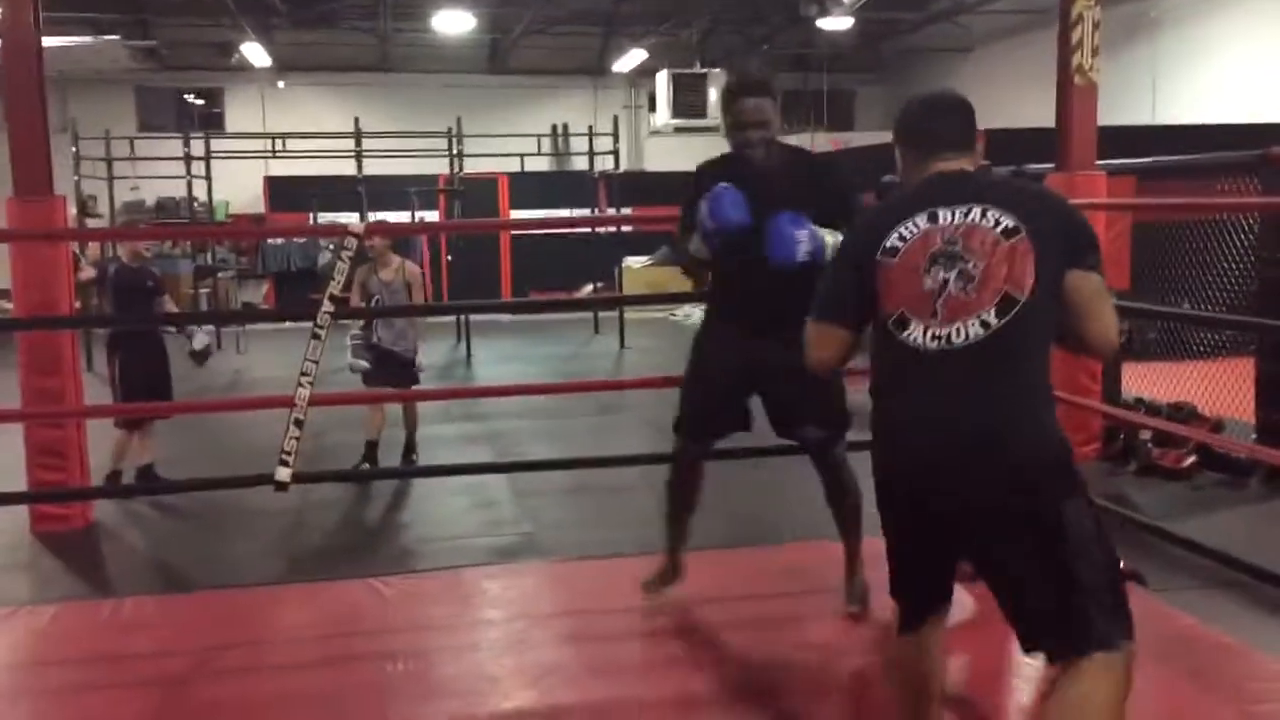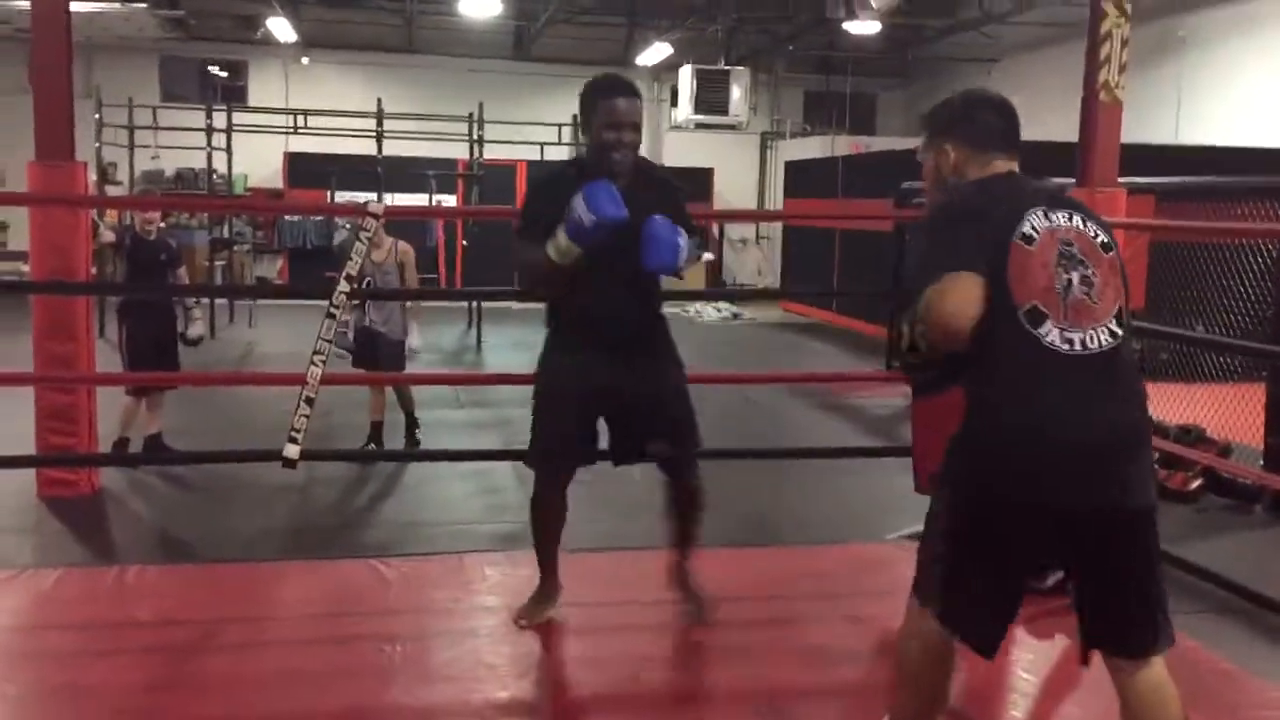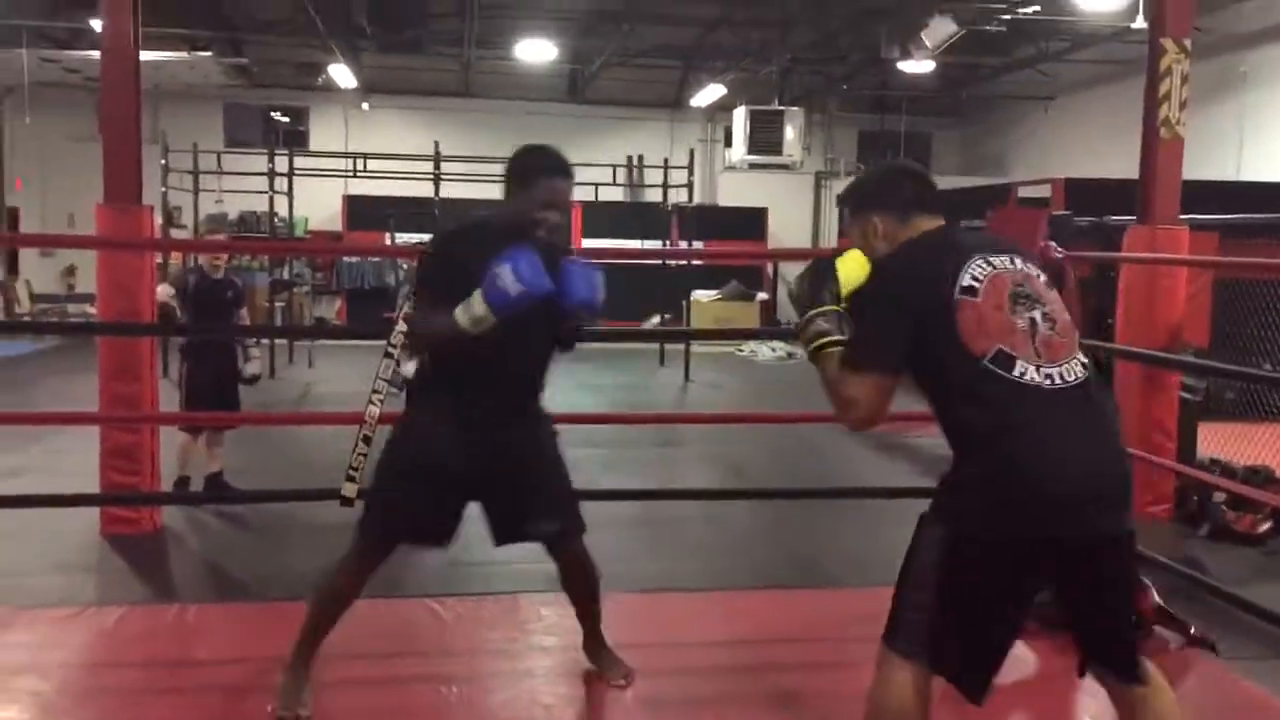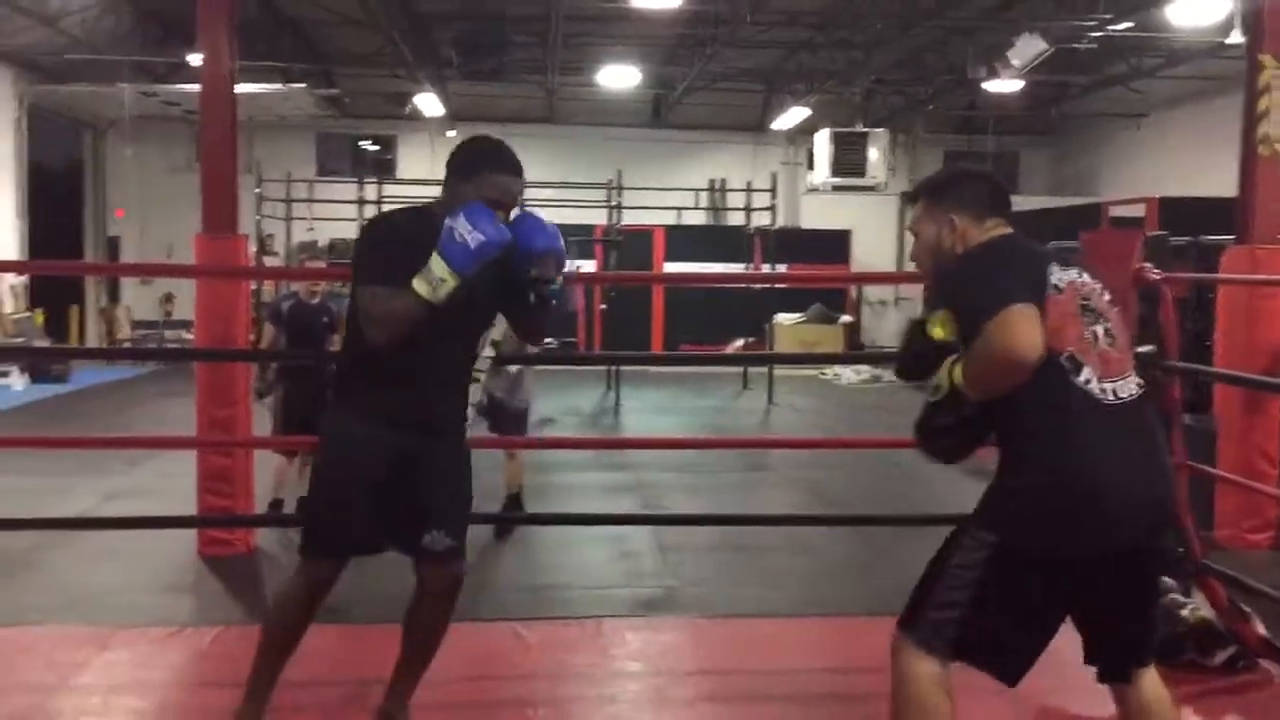
dt=0.4s
person 1, frame 1
left shoulder: (876, 227)
right shoulder: (1043, 208)
left elbow: (823, 354)
right elbow: (1100, 335)
left hip: (909, 452)
right hip: (1020, 450)
left knee: (919, 614)
right knee: (1099, 649)
person 1, frame 2
left shoulder: (962, 210)
right shoulder: (1083, 217)
left elbow: (954, 316)
left wrist: (920, 329)
left hip: (1009, 447)
right hip: (1116, 454)
left knee: (936, 611)
right knee: (1139, 654)
person 1, frame 3
left shoulder: (900, 275)
right shoulder: (1013, 258)
left elbow: (859, 408)
left wrist: (820, 330)
left hip: (1005, 487)
right hip: (1100, 476)
left knee: (909, 659)
right knee: (1125, 666)
person 1, frame 4
left shoulder: (980, 267)
right shoulder: (1065, 271)
left elbow: (1018, 349)
left wrist: (954, 383)
left hip: (1055, 495)
right hip: (1146, 492)
left knee: (922, 649)
right knee: (1128, 668)
person 2, frame 1
left shoulder: (813, 172)
right shoulder: (711, 180)
right elbow: (693, 266)
left wrist: (819, 242)
right wrist: (705, 239)
left hip: (798, 332)
right hip: (729, 331)
left knee: (828, 453)
right knee: (690, 445)
left ankle: (854, 570)
right ankle: (673, 560)
person 2, frame 2
left shoulder: (659, 185)
right shoulder: (553, 188)
left elbow: (682, 253)
right elbow: (529, 276)
left wrist: (675, 252)
right wrist: (570, 238)
left hip: (646, 348)
right hip: (573, 352)
left knee: (682, 465)
right knee: (552, 474)
left ankle: (682, 567)
right ankle: (548, 583)
person 2, frame 3
left shoulder: (553, 259)
right shoulder: (454, 249)
left elbow: (558, 338)
right elbow: (422, 340)
left wrist: (580, 309)
right wrist: (483, 306)
left hip: (515, 420)
right hip: (440, 419)
left knee: (568, 544)
right knee: (371, 548)
left ankle: (596, 647)
right ankle: (298, 669)
person 2, frame 4
left shoulder: (505, 249)
right shoulder: (391, 233)
left elbow: (533, 329)
right elbow: (378, 325)
left wrist: (546, 279)
right wrist: (446, 267)
left hip: (437, 428)
right hip: (362, 419)
left knee: (442, 571)
right knee: (319, 568)
person 3, frame 1
left shoulder: (152, 273)
right shoulder: (110, 271)
left elbow: (166, 306)
right elbow: (86, 273)
left wrist: (193, 330)
left hip: (153, 345)
right hip: (124, 347)
left knee: (149, 415)
right knee: (130, 418)
left ankle: (145, 470)
right ankle: (114, 476)
person 3, frame 2
left shoulder: (168, 245)
right shoulder: (125, 238)
left elbow: (181, 280)
right elbow: (103, 236)
left wrist: (194, 314)
left hip: (164, 316)
right hip: (134, 317)
left knee: (160, 383)
right knee: (138, 386)
left ankle: (153, 440)
right ankle: (121, 443)
person 3, frame 3
left shoulder: (234, 284)
right shoulder: (188, 278)
left elbow: (242, 319)
right elbow: (160, 294)
left wrist: (252, 353)
right wrist: (164, 298)
left hip: (226, 357)
right hip: (196, 358)
left knee: (220, 424)
right knee: (193, 424)
left ankle: (214, 480)
right ankle: (182, 482)
person 3, frame 4
left shoulder: (331, 311)
right shoulder: (283, 305)
right elbow: (267, 343)
right wrist: (262, 377)
left hip: (319, 382)
right hip: (291, 389)
right knee: (288, 450)
left ankle: (306, 501)
right ankle: (276, 504)
person 4, frame 1
left shoulder: (409, 270)
right shoulder: (363, 273)
right elbow: (354, 309)
left wrist: (422, 347)
right wrist: (356, 340)
left hip: (403, 344)
right hip: (374, 344)
left knee: (406, 397)
right knee: (374, 398)
left ankle: (410, 447)
right ankle: (370, 457)
person 4, frame 2
left shoulder: (402, 250)
left elbow: (411, 291)
left wrist: (412, 327)
right wrist: (347, 324)
left hip: (392, 327)
right hip: (365, 325)
left knee: (396, 380)
right knee: (374, 381)
left ankle: (412, 424)
right ankle: (375, 438)
person 4, frame 3
left shoulder: (445, 292)
right shoulder: (409, 292)
left elbow: (446, 334)
right elbow: (403, 330)
left wrist: (417, 362)
right wrist: (402, 362)
left hip: (439, 367)
right hip: (417, 367)
left knee: (439, 422)
right knee: (426, 420)
right ankle: (432, 470)
person 4, frame 4
right shoulder: (494, 318)
left elbow: (529, 352)
left wrist: (515, 365)
right wrist: (481, 388)
left hip: (514, 393)
right hip: (494, 388)
left knee: (512, 448)
right knee: (507, 446)
left ankle: (512, 505)
right ankle: (514, 502)
